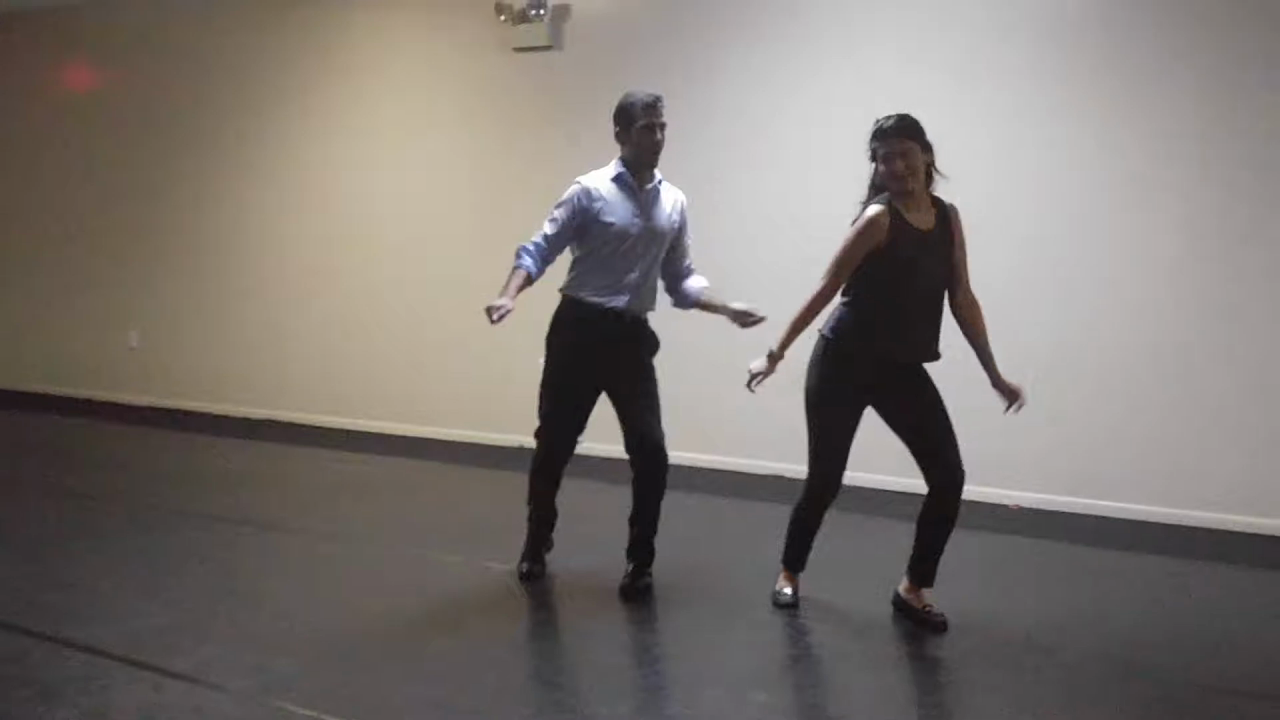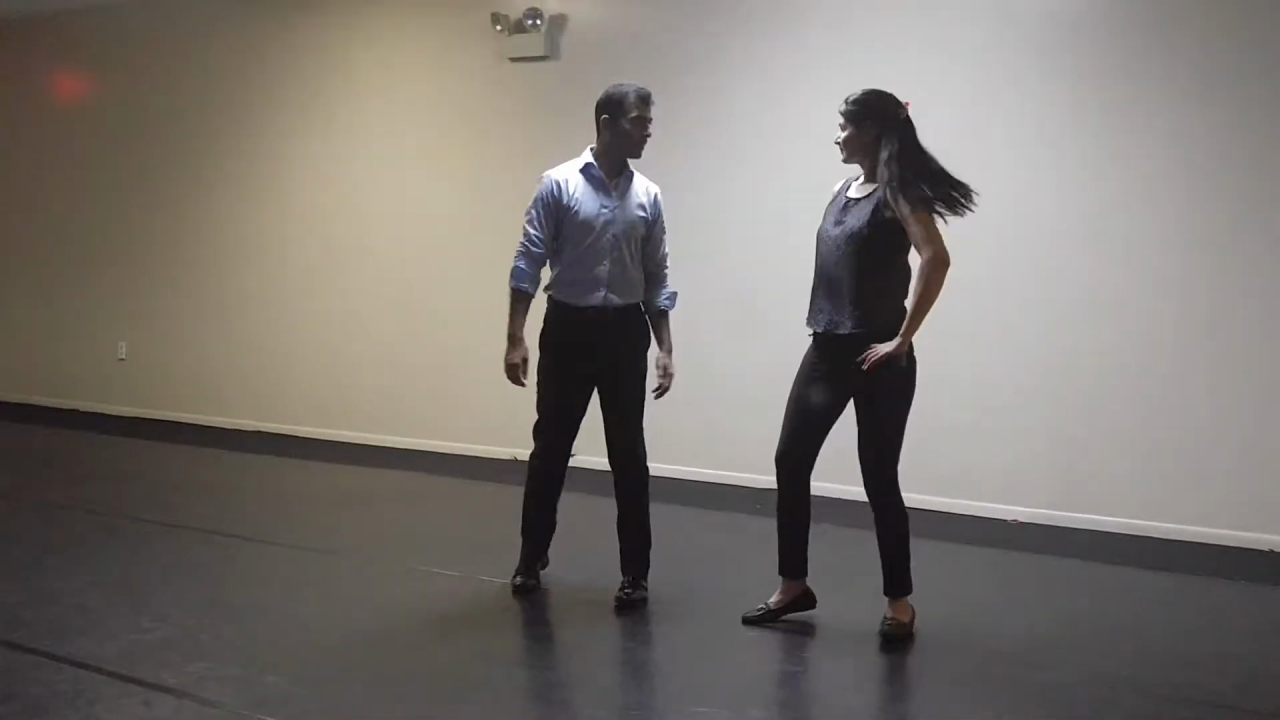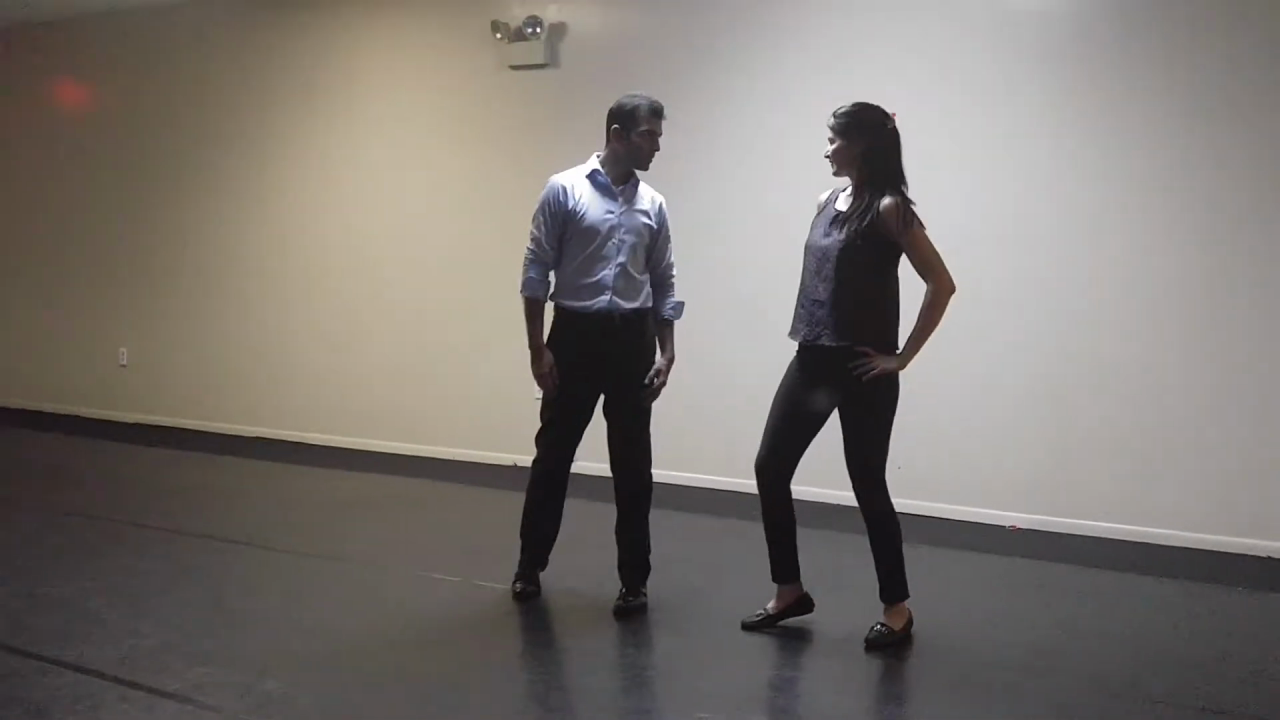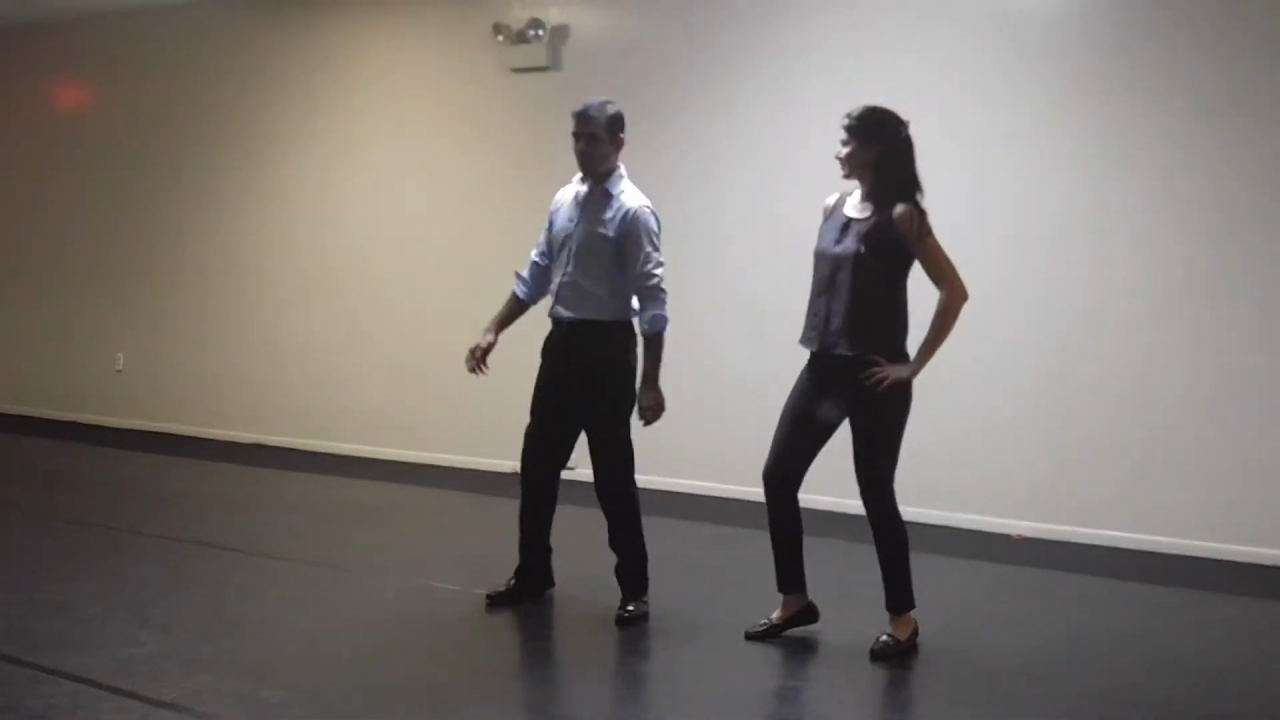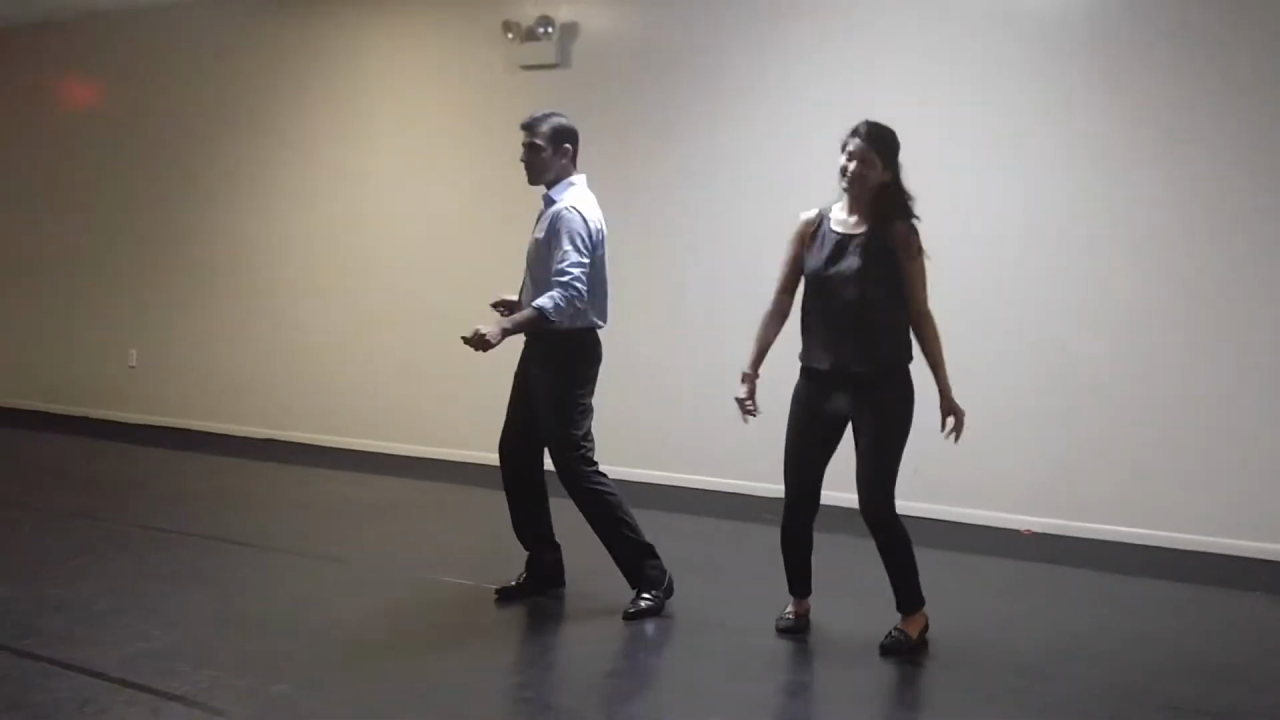
dt=0.5s
person 1, frame 1
left shoulder: (947, 218)
right shoulder: (878, 217)
left elbow: (962, 298)
right elbow: (826, 289)
left wrist: (993, 372)
right wrist: (776, 353)
left hip: (902, 369)
right hip: (844, 362)
left knee: (949, 478)
right knee: (825, 481)
left ankle: (913, 588)
right ankle: (789, 572)
person 1, frame 2
left shoulder: (898, 192)
right shoulder: (841, 192)
left elbow: (935, 260)
left wrist: (902, 339)
left hip: (878, 356)
right hip: (827, 348)
left knee: (879, 479)
right knee: (790, 461)
left ankle: (900, 602)
right ankle: (794, 586)
person 1, frame 3
left shoulder: (888, 208)
right shoulder: (827, 202)
left elbow: (942, 285)
left wrist: (903, 356)
right wrist: (810, 348)
left hip: (861, 368)
right hip: (811, 361)
left knee: (868, 486)
right knee: (770, 469)
left ankle: (896, 607)
right ankle: (789, 590)
person 1, frame 4
left shoulder: (901, 216)
right shoulder: (833, 207)
left elbow: (954, 291)
left wrist: (915, 364)
left hip: (875, 375)
right hip: (823, 368)
left knee: (876, 496)
right knee: (777, 476)
left ankle: (902, 618)
right ankle: (794, 601)
person 1, frame 5
left shoulder: (897, 233)
right shoulder: (812, 224)
left elbow: (920, 315)
right elbow: (782, 303)
left wrist: (945, 392)
right wrist: (750, 371)
left hip: (883, 385)
right hip: (819, 381)
left knee: (875, 503)
right knee: (798, 501)
left ankle: (913, 615)
right ankle: (798, 601)
person 2, frame 1
left shoulder: (673, 203)
right shoulder: (590, 191)
left elbow: (681, 277)
right elbow: (541, 249)
left wrist: (726, 307)
right wrist: (509, 295)
left hip: (633, 337)
right hip: (581, 330)
left knee: (650, 454)
right knee: (554, 444)
left ankle: (640, 561)
right ankle: (536, 546)
person 2, frame 2
left shoulder: (648, 196)
right shoulder: (558, 185)
left elbow: (658, 280)
right elbow: (529, 264)
left wrist: (665, 349)
right wrist: (516, 339)
left hip: (626, 333)
right hip: (568, 329)
left knee: (629, 456)
right knee: (550, 449)
left ankle: (635, 572)
right ankle: (531, 558)
person 2, frame 3
left shoulder: (653, 205)
right shoulder: (563, 190)
left elbow: (663, 284)
right elbow: (536, 273)
left wrist: (666, 352)
right wrist: (537, 347)
left hip: (632, 339)
right hip: (575, 335)
left knee: (633, 464)
right knee: (553, 453)
left ankle: (634, 579)
right ankle: (531, 565)
person 2, frame 4
left shoulder: (634, 210)
right shoulder: (564, 201)
left elbow: (653, 300)
right elbow: (537, 274)
left wrist: (649, 380)
right wrist: (493, 332)
left hip: (607, 348)
right hip: (561, 343)
left knee: (612, 470)
right knee: (539, 461)
left ankle: (635, 588)
right ankle: (533, 572)
person 2, frame 5
left shoulder: (571, 211)
right shoulder: (557, 206)
left elbow: (570, 295)
left wrist: (505, 328)
right wrist: (519, 303)
left hip: (566, 353)
right hip: (543, 351)
left knee: (576, 467)
right knee: (517, 457)
left ankle: (649, 576)
right ankle: (544, 567)
